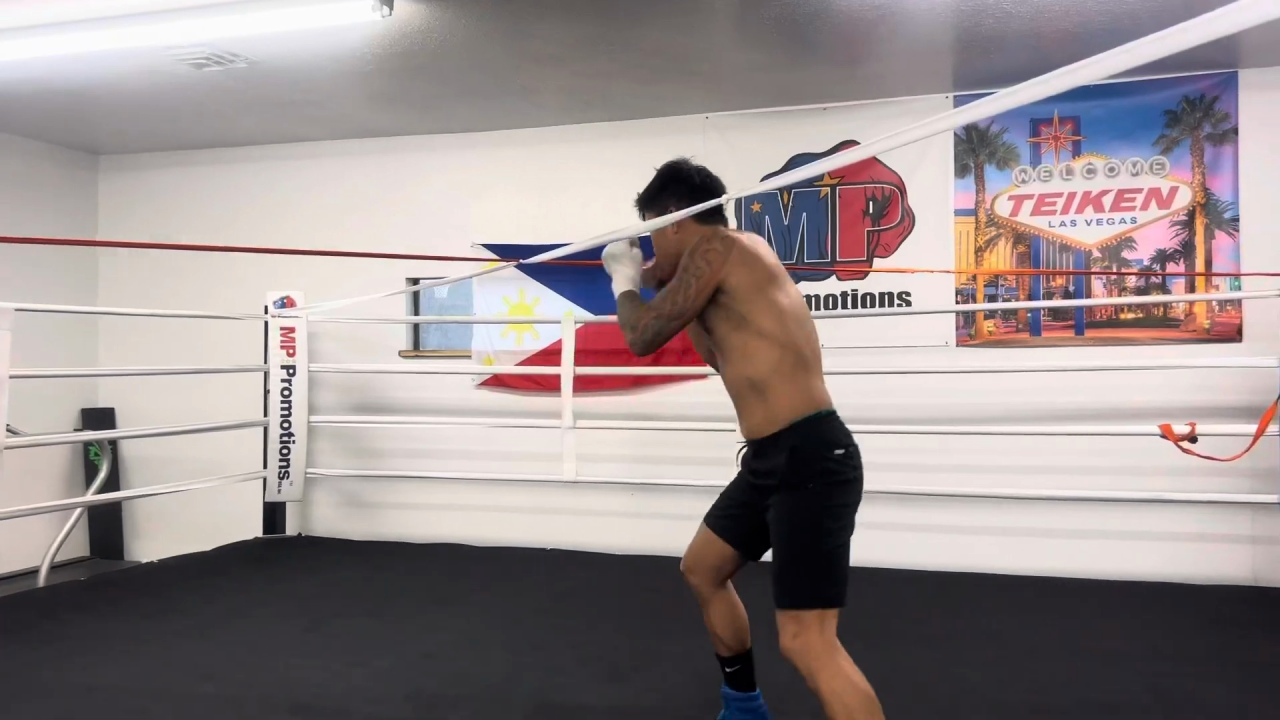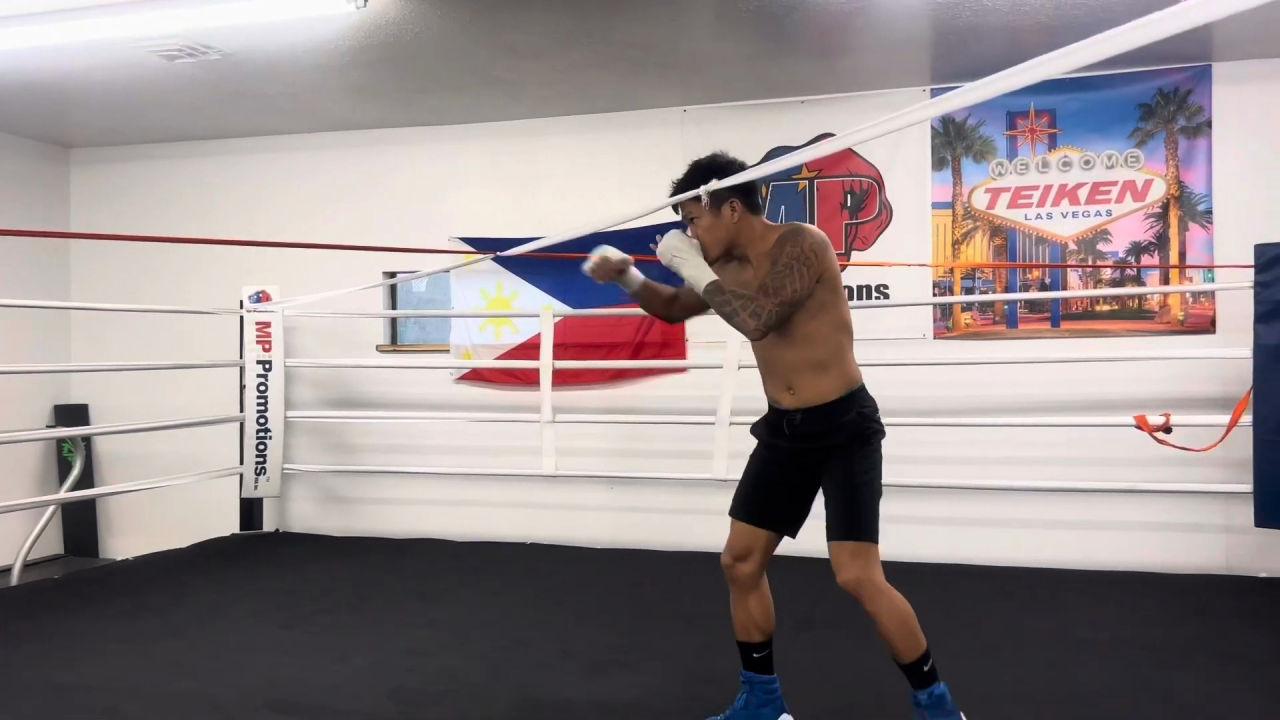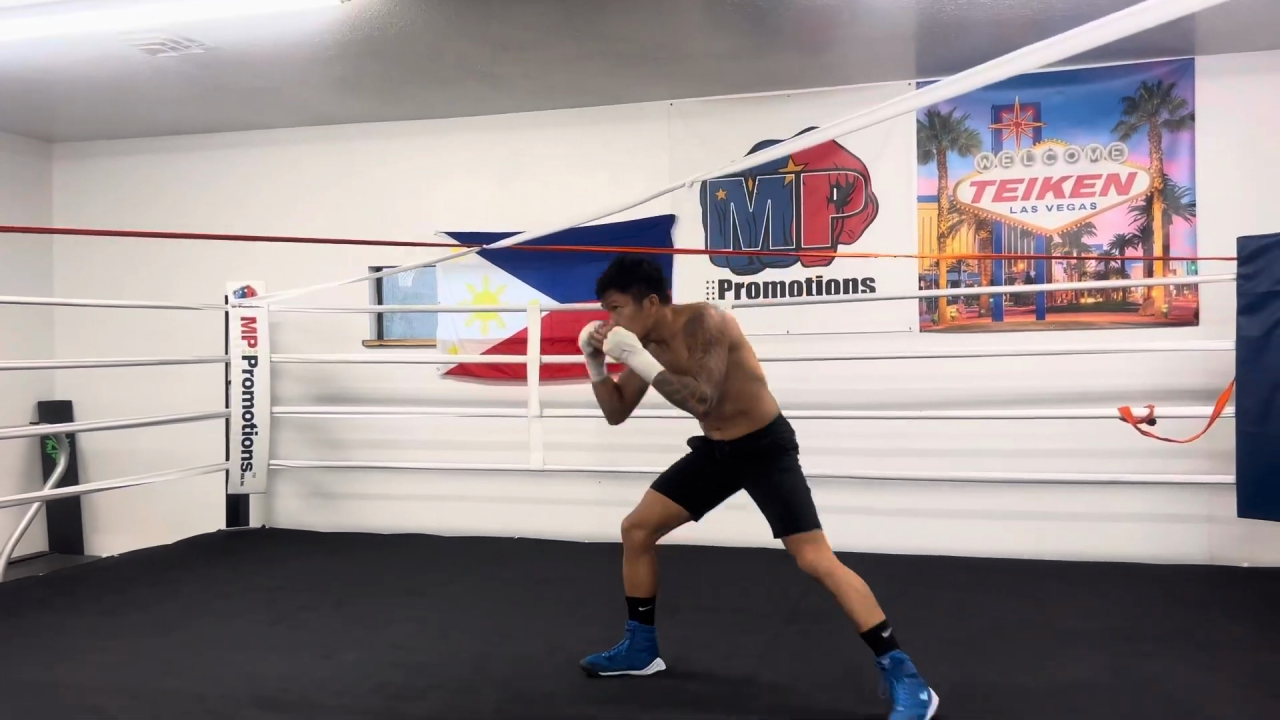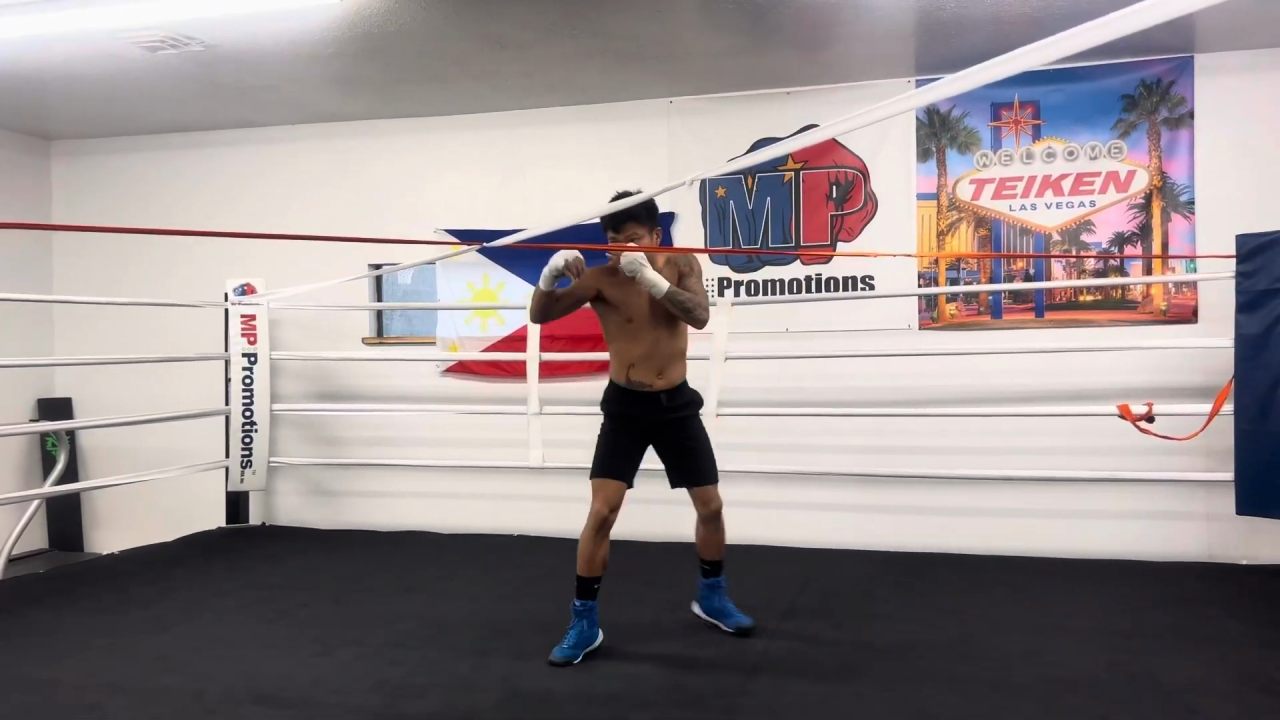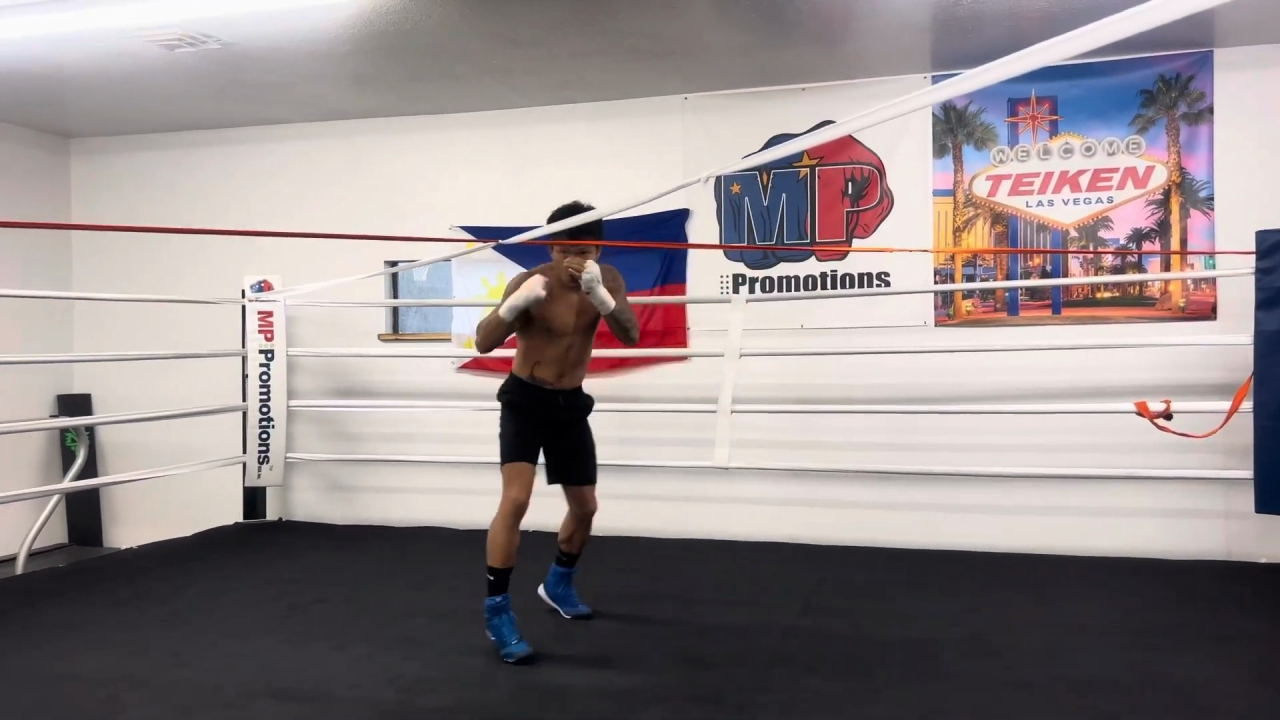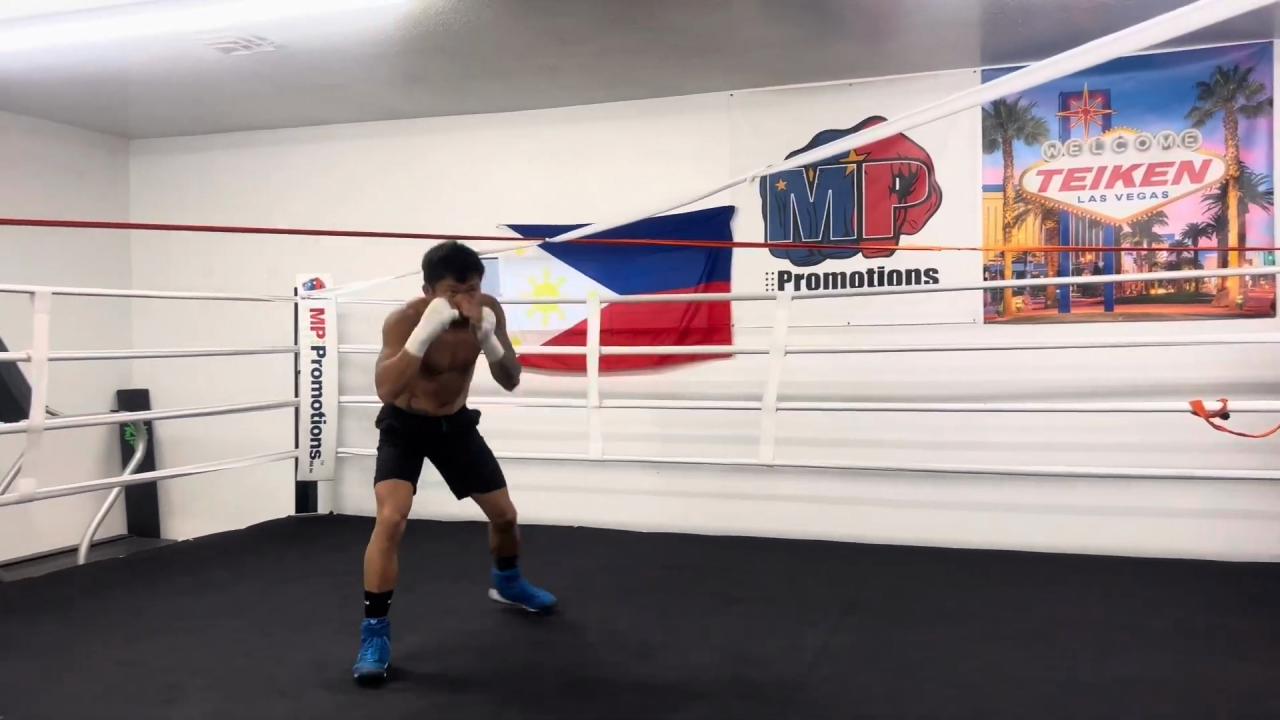
dt=0.5s
person 1, frame 1
left shoulder: (714, 248)
right shoulder: (747, 252)
left elbow: (643, 338)
left wrist: (623, 278)
right wrist: (647, 274)
left hip: (810, 461)
right hip: (777, 458)
left knee: (807, 644)
right knee: (700, 571)
person 1, frame 2
left shoulder: (804, 244)
right shoulder: (729, 262)
left elbow: (757, 320)
right elbow: (678, 311)
left wrist: (695, 269)
right wrist: (626, 274)
left hip: (845, 427)
right hip: (783, 430)
left knee: (857, 579)
right knee: (740, 565)
person 1, frame 3
left shoulder: (706, 322)
right shoulder: (647, 343)
left elbow: (702, 402)
right elbow: (615, 414)
left wrist: (639, 360)
right wrist: (594, 364)
left hip: (767, 447)
right hip: (716, 450)
left knee: (818, 561)
right knee: (636, 529)
left ankle: (904, 678)
right ankle: (640, 648)
person 1, frame 4
left shoulder: (682, 265)
right shoulder: (599, 277)
left elbow: (698, 315)
right elbow: (540, 315)
left wrist: (651, 276)
right wrist: (551, 274)
left hip: (677, 403)
right hip: (625, 405)
left knee: (710, 506)
right knee: (601, 515)
left ankle: (712, 596)
right ankle: (584, 622)
person 1, frame 5
left shoulder: (607, 279)
right shoulder: (529, 283)
left elbow: (631, 336)
right elbow: (483, 343)
left wrist: (598, 293)
right wrist: (515, 304)
left hip: (571, 403)
right hip: (524, 399)
left knee: (585, 505)
right knee: (515, 501)
left ankle: (557, 584)
right ankle: (497, 612)
person 1, frame 6
left shoulder: (486, 311)
right shoulder: (404, 320)
left elbow: (511, 381)
right elbow: (386, 390)
left wrist: (493, 342)
right wrist: (424, 332)
left hip: (456, 423)
right hip: (404, 424)
left knee: (503, 514)
right knee: (390, 521)
left ankle: (508, 581)
right ankle: (375, 634)
